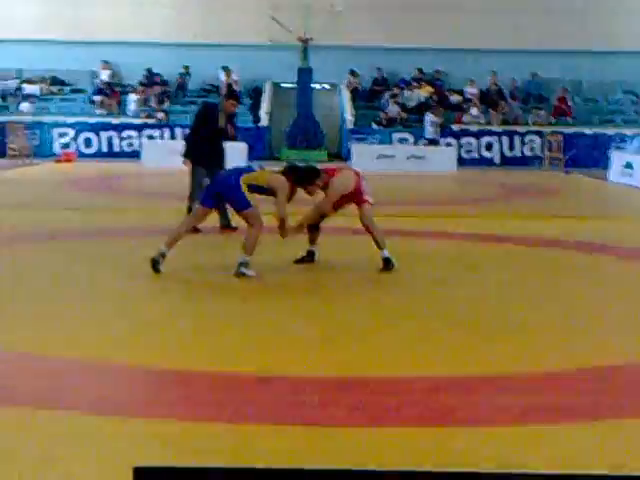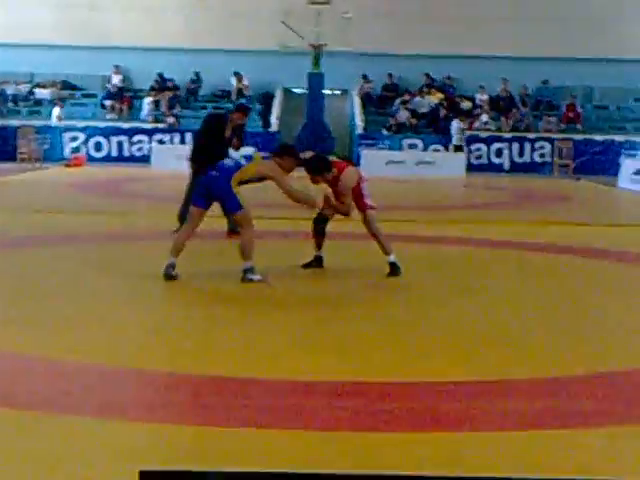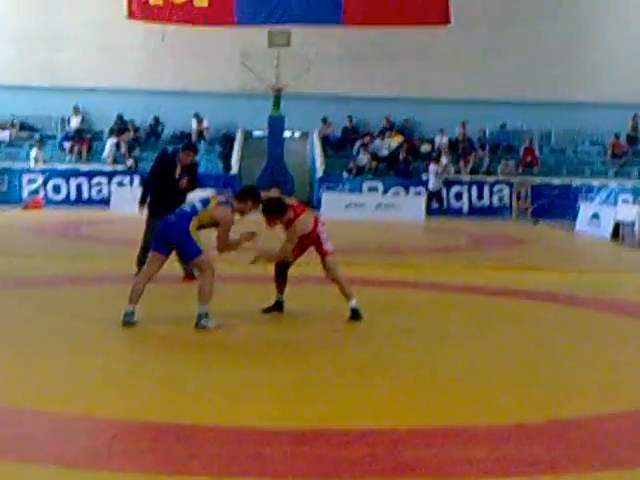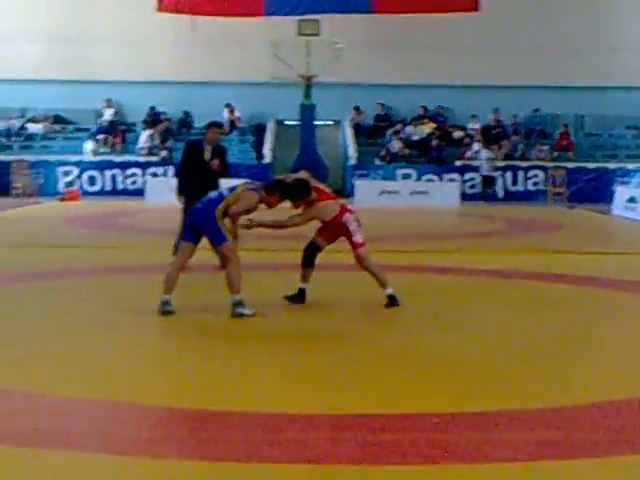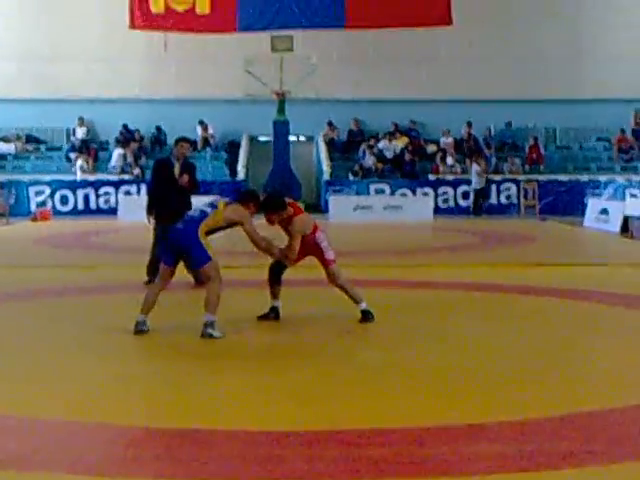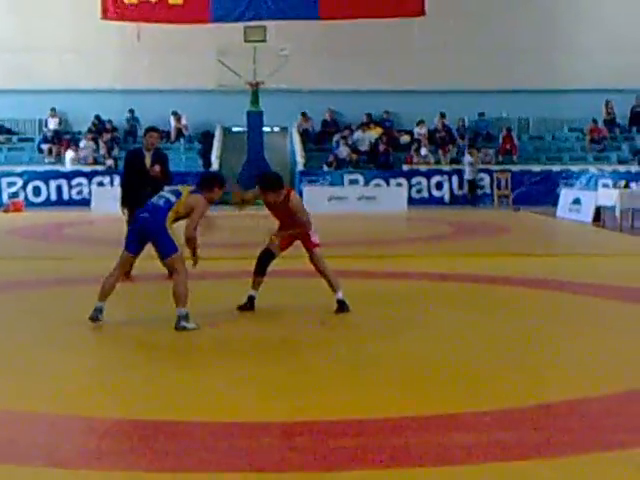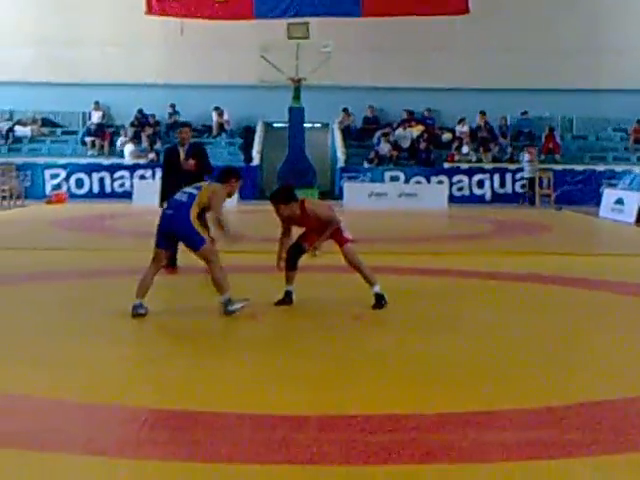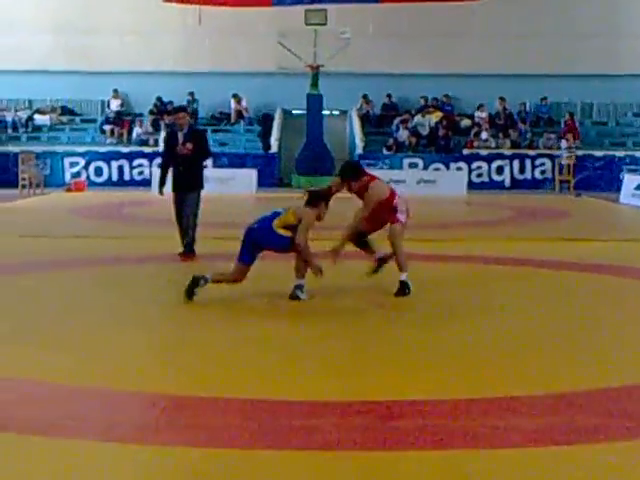
dt=0.5s
person 1, frame 1
left shoulder: (274, 177)
right shoulder: (283, 182)
left elbow: (284, 200)
right elbow: (281, 213)
right wrist: (283, 228)
left hip: (221, 179)
right hip: (234, 185)
left knee: (191, 221)
right knee: (256, 224)
left ankle: (161, 254)
right ankle: (243, 266)
person 1, frame 2
left shoulder: (261, 159)
right shoulder: (272, 168)
right elbow: (292, 193)
right wrist: (318, 204)
left hip: (208, 178)
right hip: (224, 184)
left knee: (190, 225)
right knee: (247, 226)
left ankle: (170, 266)
right ankle: (248, 271)
person 1, frame 3
left shoulder: (224, 199)
right shoulder: (227, 214)
right elbow: (221, 247)
right wrist: (242, 240)
left hip: (167, 223)
right hip: (182, 229)
left knee: (148, 270)
right knee: (207, 271)
left ankle: (129, 313)
right ankle: (202, 317)
person 1, frame 4
left shoulder: (254, 188)
right shoulder: (253, 197)
right elbow: (233, 211)
right wrist: (235, 229)
left hip: (196, 211)
right hip: (210, 215)
left knee: (180, 260)
right knee: (232, 259)
left ankle: (165, 303)
right ankle: (237, 305)
person 1, frame 5
left shoulder: (223, 204)
right shoulder: (240, 212)
right elbow: (259, 242)
right wrist: (274, 251)
left hip: (176, 231)
right hip: (192, 235)
left knee: (160, 282)
right knee: (214, 280)
left ankle: (141, 322)
right ankle: (208, 326)
person 1, frame 6
left shoulder: (183, 190)
right shoulder: (201, 202)
right elbow: (189, 234)
right wrist: (194, 252)
left hip: (140, 218)
right hip: (157, 224)
left knee: (120, 269)
right knee: (180, 271)
left ankle: (98, 309)
right ankle: (182, 318)
person 1, frame 7
left shoulder: (203, 188)
right shoulder: (220, 190)
right elbow: (215, 215)
left wrist: (208, 239)
right wrist: (227, 233)
left hip: (167, 217)
right hip: (184, 220)
left knee: (155, 266)
right knee: (213, 259)
left ankle: (138, 305)
right ankle: (228, 302)
person 1, frame 8
left shoulder: (298, 211)
right shoulder: (309, 215)
right elbow: (299, 241)
right wrist: (313, 263)
left hip: (252, 232)
right hip: (266, 232)
left knee: (236, 276)
right knee: (302, 250)
left ankle: (203, 280)
right ankle: (298, 289)
person 2, frame 1
left shoulder: (231, 115)
right shoulder: (206, 109)
left elbow: (231, 135)
right elbow: (193, 131)
left wrist: (231, 133)
right wrist: (188, 153)
left hip: (216, 158)
right hip: (199, 157)
right knee: (197, 190)
left ankle: (224, 222)
person 2, frame 2
left shoulder: (239, 126)
right shoulder: (214, 118)
right elbow: (199, 138)
right wrist: (194, 159)
left hip: (220, 163)
right hip: (203, 162)
right knee: (192, 193)
left ankle: (232, 227)
right ankle: (183, 223)
person 2, frame 3
left shoulder: (192, 166)
right shoulder: (164, 158)
left elbow: (193, 185)
right elbow: (150, 179)
left wrist: (187, 184)
right wrist: (143, 199)
left hip: (177, 208)
right hip: (157, 206)
right knee: (149, 238)
left ankle: (188, 271)
right ankle: (142, 267)
person 2, frame 4
left shoulder: (221, 150)
right shoulder: (192, 145)
left elbow: (225, 171)
right elbow: (183, 168)
left wrist: (218, 168)
right wrist: (181, 190)
left hip: (211, 194)
right hip: (192, 194)
person 2, frame 5
left shoulder: (190, 167)
right shoulder: (160, 163)
left elbow: (195, 188)
right elbow: (153, 186)
left wrist: (188, 183)
right wrist: (150, 209)
left hip: (183, 212)
right hip: (163, 212)
right knee: (159, 245)
left ankle: (197, 276)
right ankle: (152, 276)
person 2, frame 6
left shoulder: (162, 157)
right shoulder: (132, 155)
left elbow: (168, 179)
right elbow: (126, 179)
left wrist: (160, 174)
right wrist: (124, 202)
right hip: (136, 202)
person 2, frame 7
left shoulder: (199, 150)
right shoulder: (169, 151)
left elbow: (208, 170)
right elbow: (165, 176)
left wrist: (195, 168)
right wrist: (163, 198)
right ankle: (171, 262)
person 2, frame 8
left shoulder: (198, 134)
right shoulder: (170, 135)
left elbow: (206, 154)
right elbow: (166, 160)
left wrist: (189, 153)
right wrist: (162, 182)
left hip: (193, 182)
right hip: (178, 182)
left knee: (190, 216)
right knee: (180, 218)
left ankle: (189, 248)
right ankle: (188, 249)
person 3, frame 1
left shoulder: (334, 186)
right shoulder: (318, 176)
left elbow: (319, 212)
left wrist: (296, 228)
left hip: (359, 190)
right hip: (343, 193)
left knee: (367, 221)
right knee: (314, 218)
left ankle: (386, 258)
right ankle: (310, 253)
person 3, frame 2
left shoulder: (343, 181)
right shoulder: (325, 165)
left elbow: (347, 210)
right elbow: (308, 155)
left wrist: (331, 203)
left hip: (358, 190)
right hip: (340, 192)
left knee: (371, 226)
right knee: (319, 221)
left ankle: (393, 263)
right ankle: (318, 258)
person 3, frame 3
left shoulder: (296, 226)
right shoulder: (283, 205)
left elbow: (282, 255)
left wrist: (262, 255)
left hip: (317, 234)
right hip: (303, 234)
left knee: (332, 272)
right knee: (281, 265)
left ankle: (354, 308)
right ankle: (279, 302)
person 3, frame 4
left shoulder: (316, 209)
right shoulder: (312, 185)
left elbow: (286, 224)
right elbow: (302, 174)
left wrist: (259, 223)
right wrist: (287, 180)
left hip: (348, 223)
right hip: (333, 223)
left knee: (364, 262)
right knee: (309, 251)
left ankle: (390, 295)
right ankle: (301, 293)
person 3, frame 5
left shoulder: (296, 222)
right shoulder: (283, 204)
left elbow: (292, 255)
left hip: (317, 243)
right hip: (300, 242)
left knee: (336, 279)
right knee: (275, 269)
left ankle: (365, 310)
right ankle: (274, 310)
person 3, frame 6
left shoulder: (293, 200)
right shoulder: (263, 191)
left elbow: (307, 226)
right elbow: (244, 199)
left wrist: (283, 235)
right wrist: (240, 199)
left hip: (303, 228)
right hip: (285, 229)
left knee: (319, 263)
right knee: (263, 258)
left ankle: (340, 300)
right ankle: (251, 300)
person 3, frame 7
left shoulder: (310, 207)
right shoulder: (285, 215)
left elbow: (335, 221)
right elbow: (286, 234)
left wrist: (320, 240)
right wrist: (280, 254)
left hip: (333, 226)
right hip: (315, 229)
left knee: (352, 260)
right knee: (291, 253)
left ankle: (379, 294)
right ankle: (288, 294)
person 3, frame 8
left shoulder: (372, 190)
right shoulder: (356, 181)
left elbow: (358, 221)
right elbow: (336, 186)
left wrist: (341, 245)
left hip: (396, 208)
right hip: (379, 210)
left knee: (394, 240)
right knee: (355, 235)
left ankle: (404, 282)
right ankle: (380, 258)
